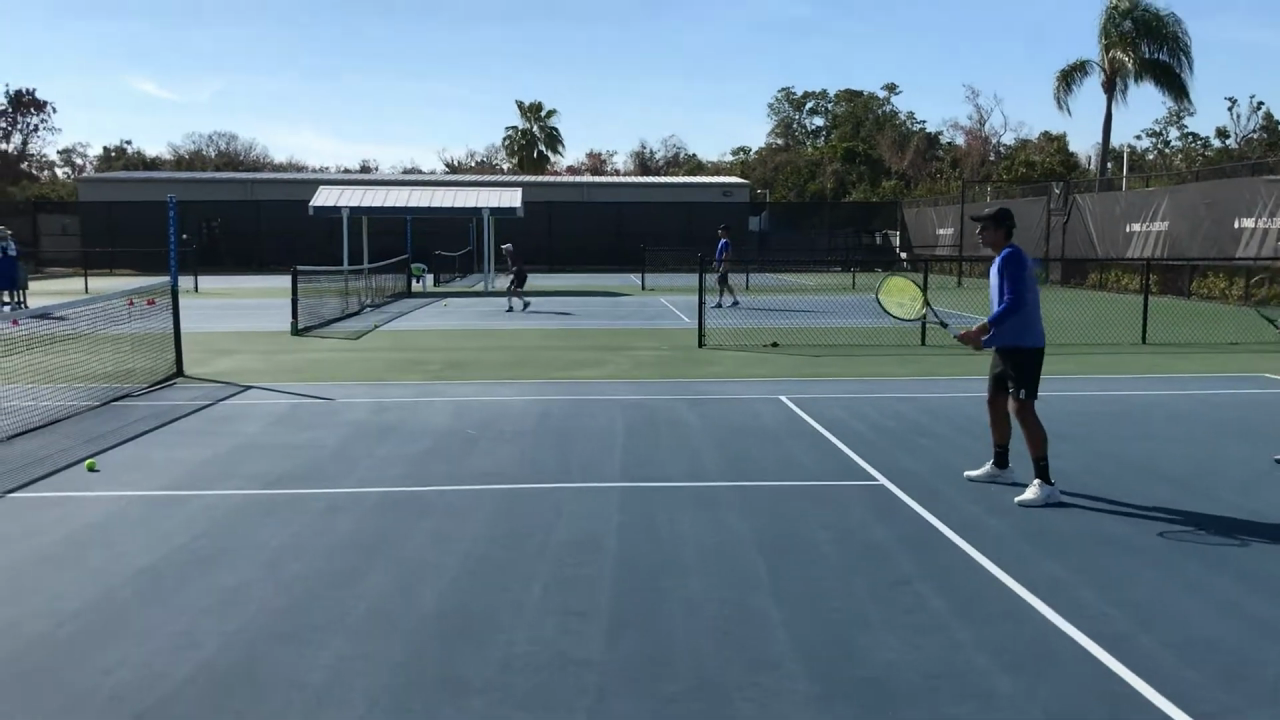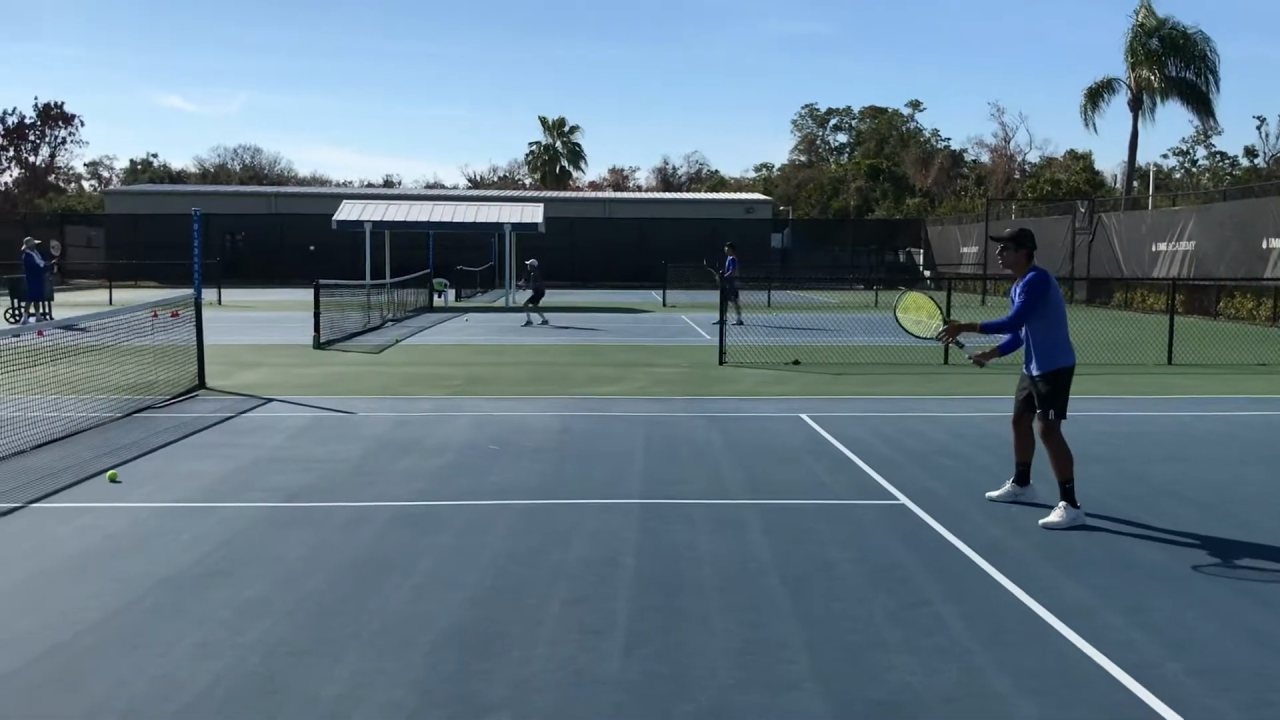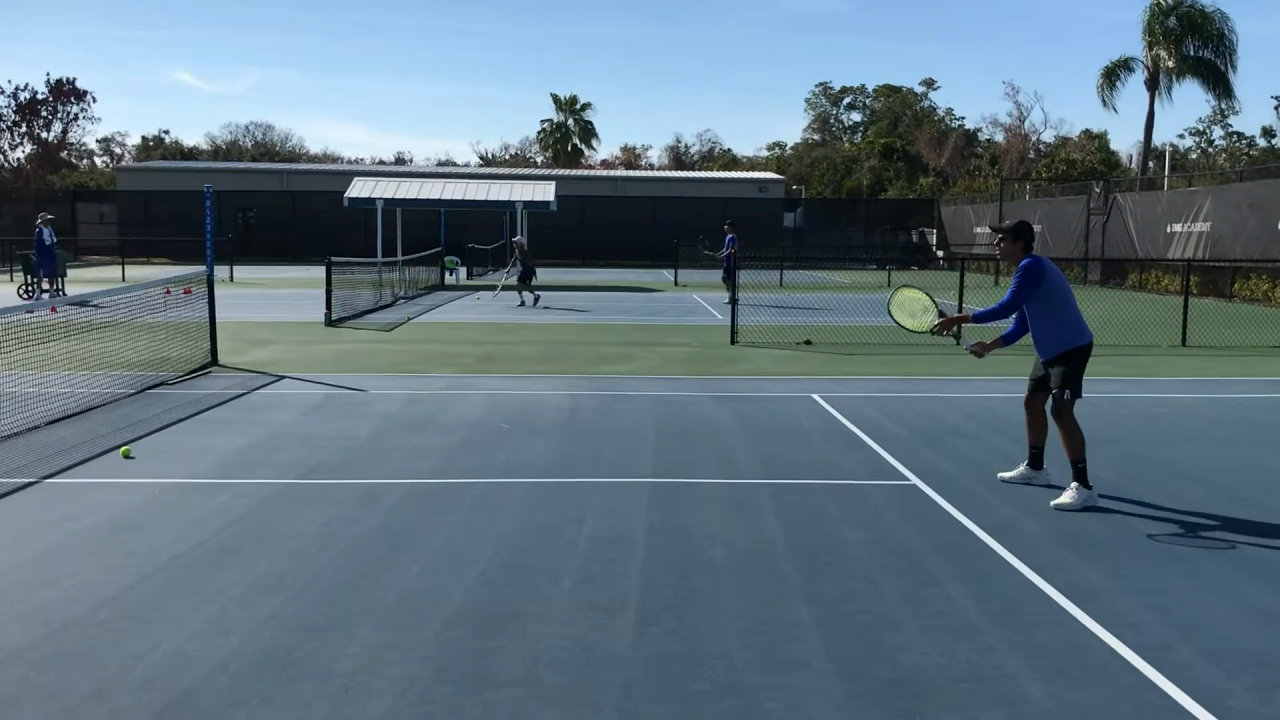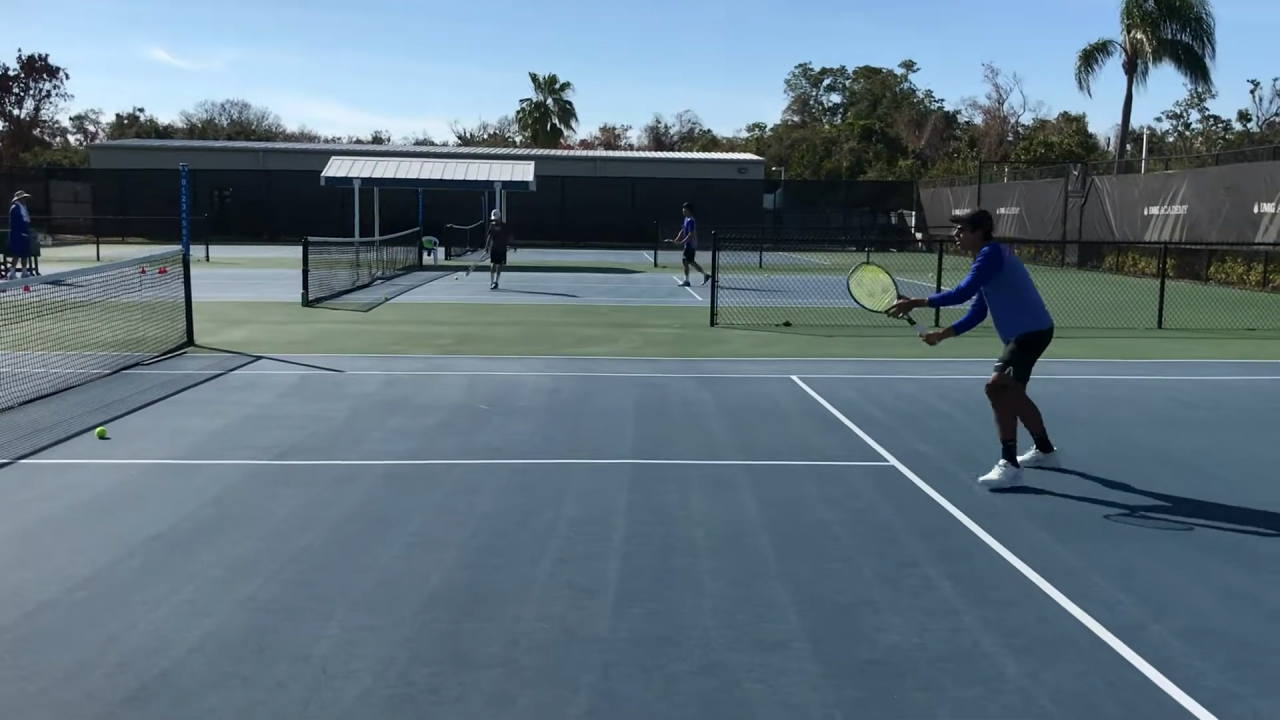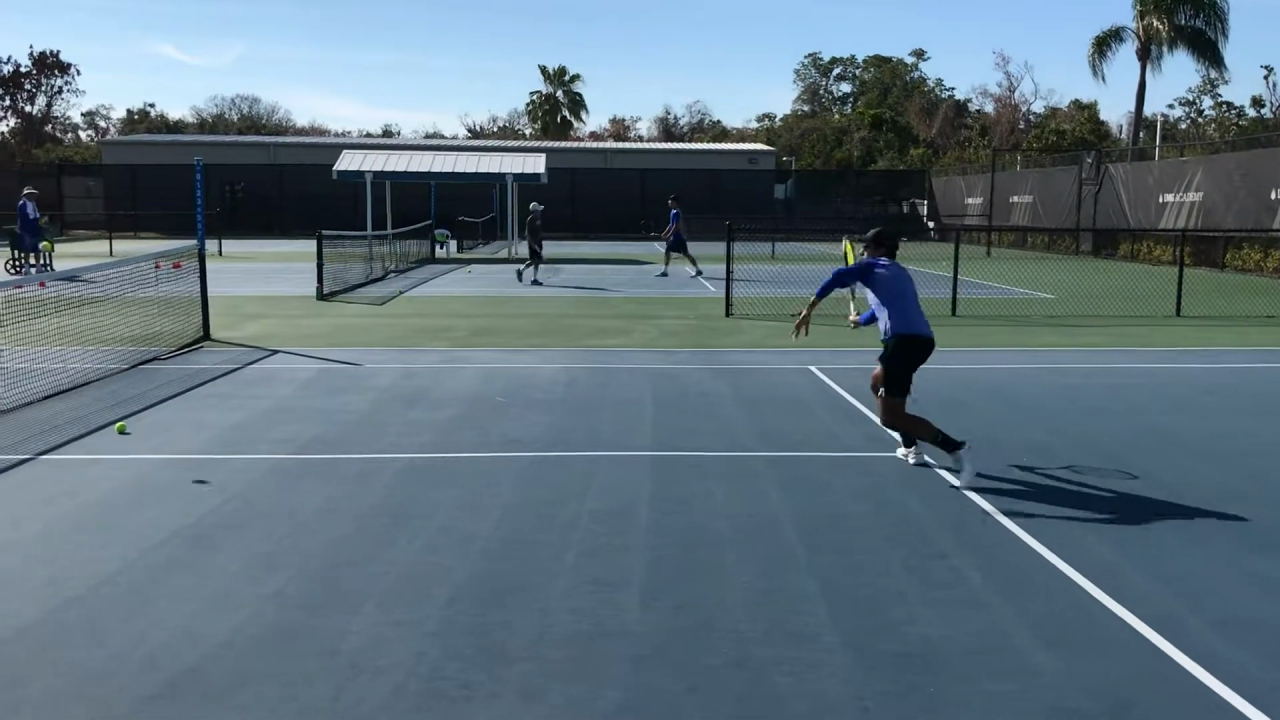
dt=0.7s
person 1, frame 1
left shoulder: (1011, 257)
right shoulder: (1000, 261)
left elbow: (1014, 303)
left wrist: (983, 327)
right wrist: (978, 332)
left hip: (1023, 346)
right hip: (1006, 345)
left knee: (1021, 409)
right knee: (995, 402)
left ankle: (1045, 483)
right ankle: (1000, 465)
person 1, frame 2
left shoulder: (1037, 280)
right shoulder: (1017, 287)
left elbow: (1012, 323)
left wrist: (967, 327)
right wrist: (991, 353)
left hip: (1054, 367)
right hip: (1033, 367)
left knee: (1048, 430)
right knee: (1020, 420)
left ankle: (1070, 506)
right ankle: (1021, 484)
person 1, frame 3
left shoulder: (1032, 266)
right shoulder: (1026, 269)
left elbow: (1005, 309)
right elbow: (1021, 323)
left wrist: (959, 319)
right wrist: (991, 345)
left hip: (1071, 347)
right hip: (1050, 348)
left knee: (1061, 411)
right knee: (1033, 402)
left ankle: (1083, 487)
right ankle: (1035, 467)
person 1, frame 4
left shoulder: (992, 254)
right shoulder: (986, 260)
left elbow: (963, 293)
right elbow: (975, 315)
left wrist: (916, 303)
right wrist: (942, 334)
left hip: (1031, 332)
right hip: (1022, 332)
left knee: (996, 387)
right knee: (1012, 393)
left ankle: (1010, 465)
right ankle: (1044, 451)
person 1, frame 5
left shoulder: (870, 266)
right shoulder: (899, 275)
left elbow: (839, 277)
left wrist: (809, 309)
right wrist: (860, 320)
left hip: (902, 341)
right hip: (921, 340)
left knee: (892, 418)
right knee: (878, 383)
left ankle: (957, 449)
right ankle: (910, 448)
